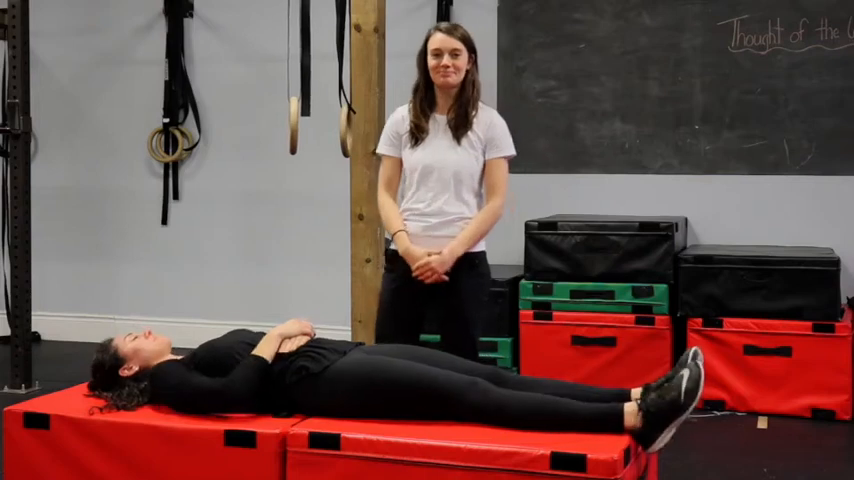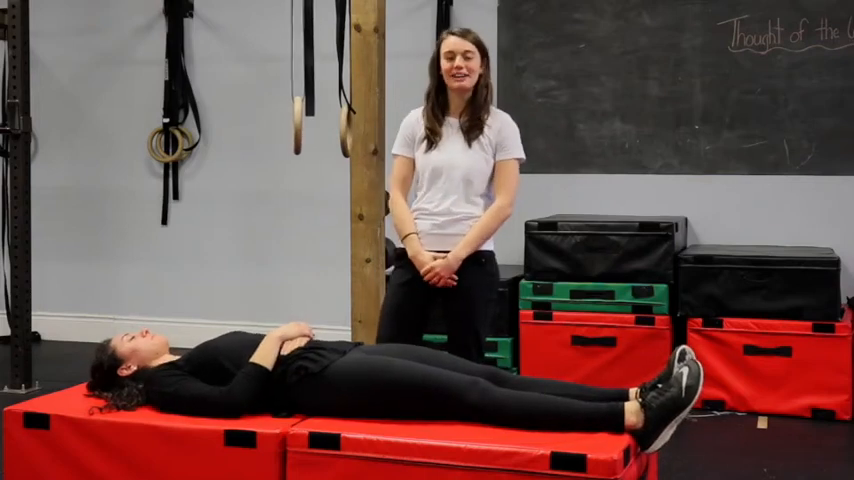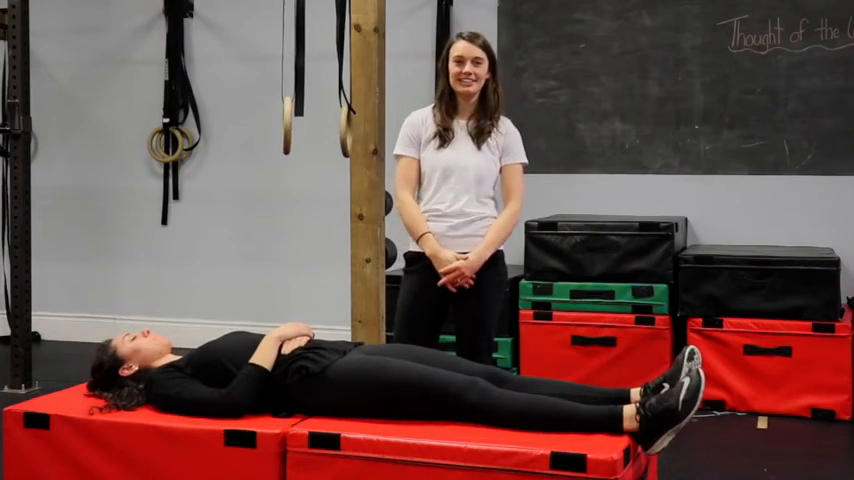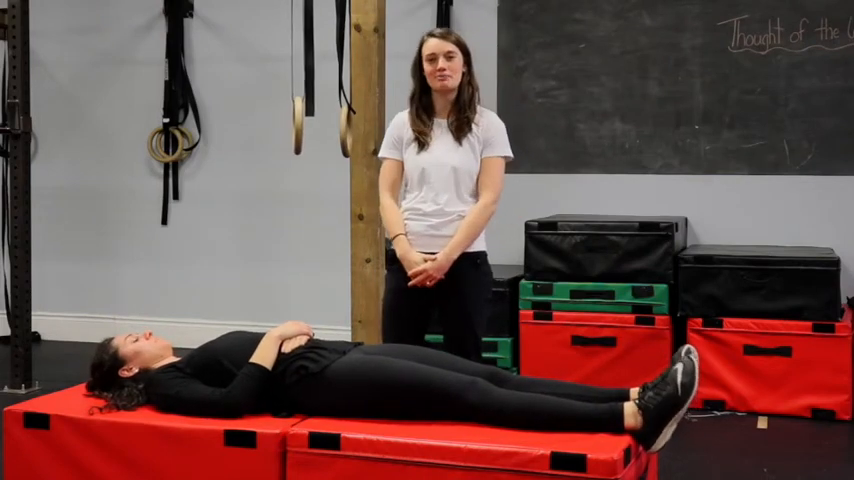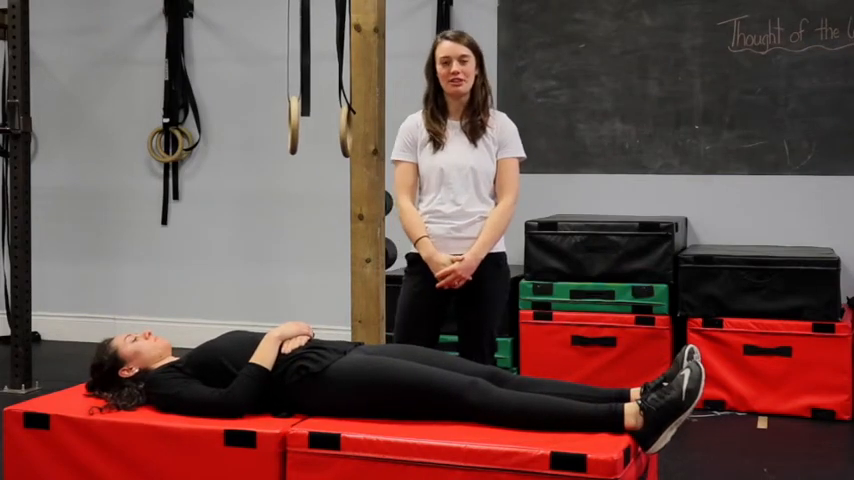
dt=1s
person 1, frame 1
left shoulder: (192, 358)
right shoulder: (168, 382)
right elbow: (234, 393)
left wrist: (287, 337)
right wrist: (275, 335)
left hip: (340, 356)
right hip: (318, 383)
left knee: (491, 376)
right knee: (472, 398)
left ankle: (638, 397)
right ankle: (633, 421)
person 1, frame 2
left shoulder: (191, 358)
right shoulder: (165, 385)
right elbow: (236, 400)
left wrist: (283, 336)
right wrist: (274, 338)
left hip: (339, 354)
right hip: (319, 384)
left knee: (490, 375)
right knee: (472, 397)
left ankle: (636, 395)
right ankle: (632, 418)
person 1, frame 3
left shoulder: (192, 359)
right shoulder: (165, 385)
right elbow: (237, 402)
left wrist: (284, 336)
right wrist: (274, 339)
left hip: (338, 354)
right hip: (319, 384)
left knee: (491, 375)
right knee: (473, 396)
left ankle: (637, 397)
right ankle: (631, 421)
person 1, frame 4
left shoulder: (194, 359)
right shoulder: (166, 387)
right elbow: (236, 402)
left wrist: (287, 336)
right wrist: (274, 339)
left hip: (340, 354)
right hip: (319, 383)
left knee: (492, 376)
right knee: (474, 397)
left ankle: (637, 396)
right ankle: (634, 419)
person 1, frame 5
left shoulder: (194, 359)
right shoulder: (165, 387)
right elbow: (237, 402)
left wrist: (288, 335)
right wrist: (274, 339)
left hip: (342, 355)
right hip: (319, 384)
left knee: (490, 376)
right knee: (473, 398)
left ankle: (637, 396)
right ankle: (633, 420)
person 2, frame 1
left shoulder: (489, 123)
right shoulder: (402, 120)
left elbow: (495, 202)
right elbow: (386, 194)
left wrist: (449, 255)
right wrist: (407, 248)
left hip: (464, 262)
right hip: (404, 259)
person 2, frame 2
left shoulder: (500, 126)
right shoulder: (416, 122)
left elbow: (504, 203)
right elbow: (397, 195)
left wrist: (454, 257)
right wrist: (416, 252)
left hip: (472, 260)
right hip: (414, 259)
left knee: (465, 361)
person 2, frame 3
left shoulder: (504, 131)
right shoulder: (419, 123)
left elbow: (513, 205)
right elbow: (404, 196)
left wrist: (476, 258)
right wrist: (436, 252)
left hip: (484, 263)
right hip: (424, 259)
left knee: (474, 363)
person 2, frame 4
left shoulder: (487, 125)
right shoulder: (402, 125)
left elbow: (488, 200)
right elbow: (387, 196)
left wrist: (445, 258)
right wrist: (406, 252)
left hip: (465, 260)
right hip: (407, 261)
left knee: (463, 362)
person 2, frame 5
left shoulder: (500, 127)
right shoulder: (415, 127)
left elbow: (507, 201)
right elbow: (404, 200)
left wrist: (472, 258)
right wrist: (431, 255)
left hip: (485, 262)
right hip: (426, 260)
left knee: (477, 362)
